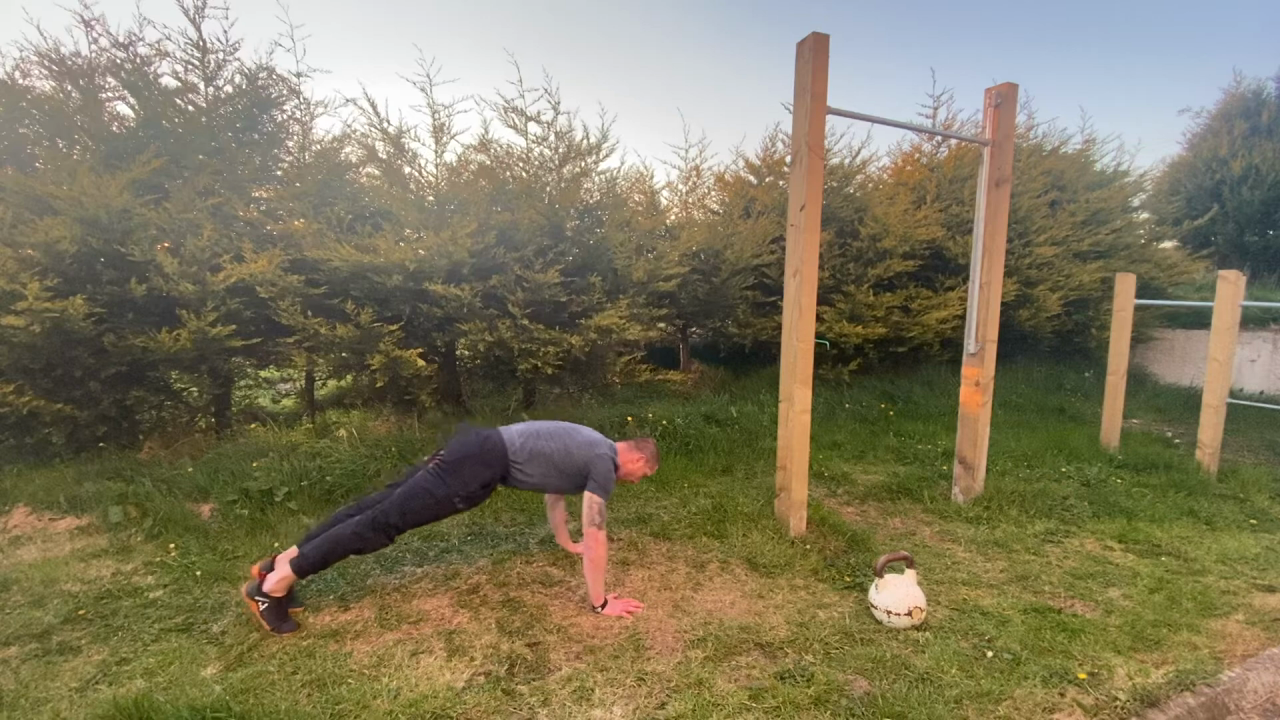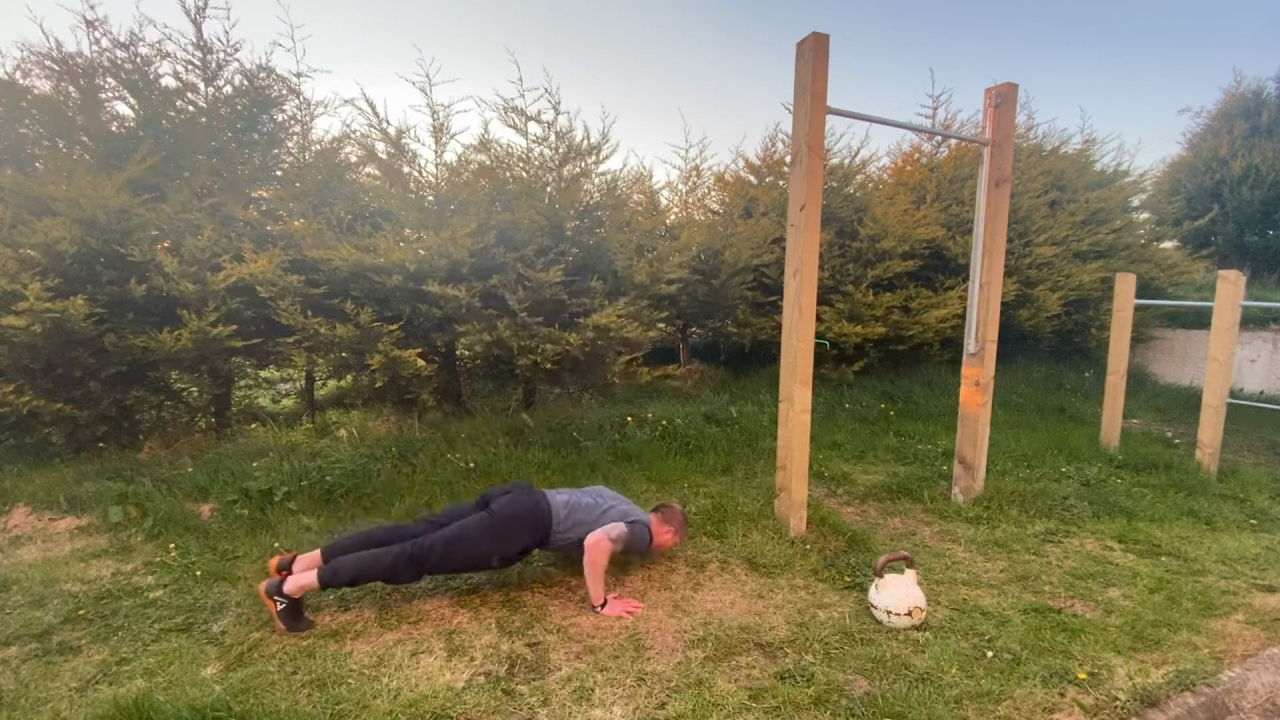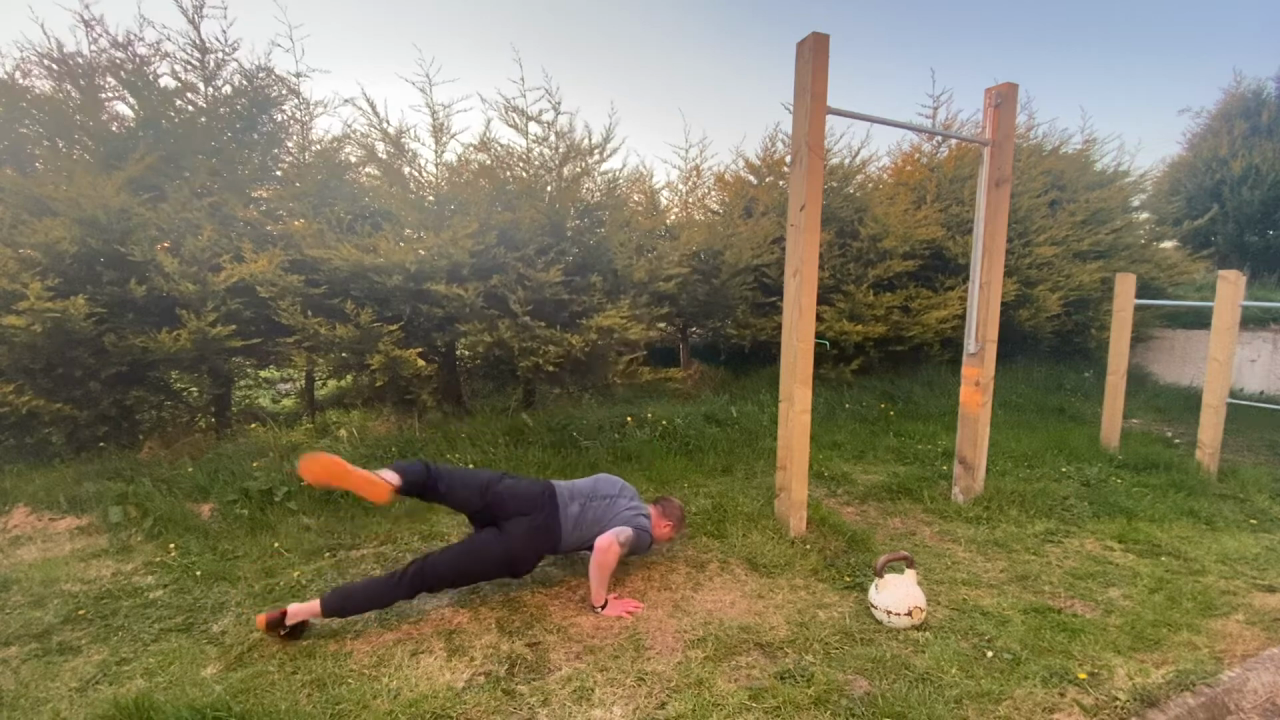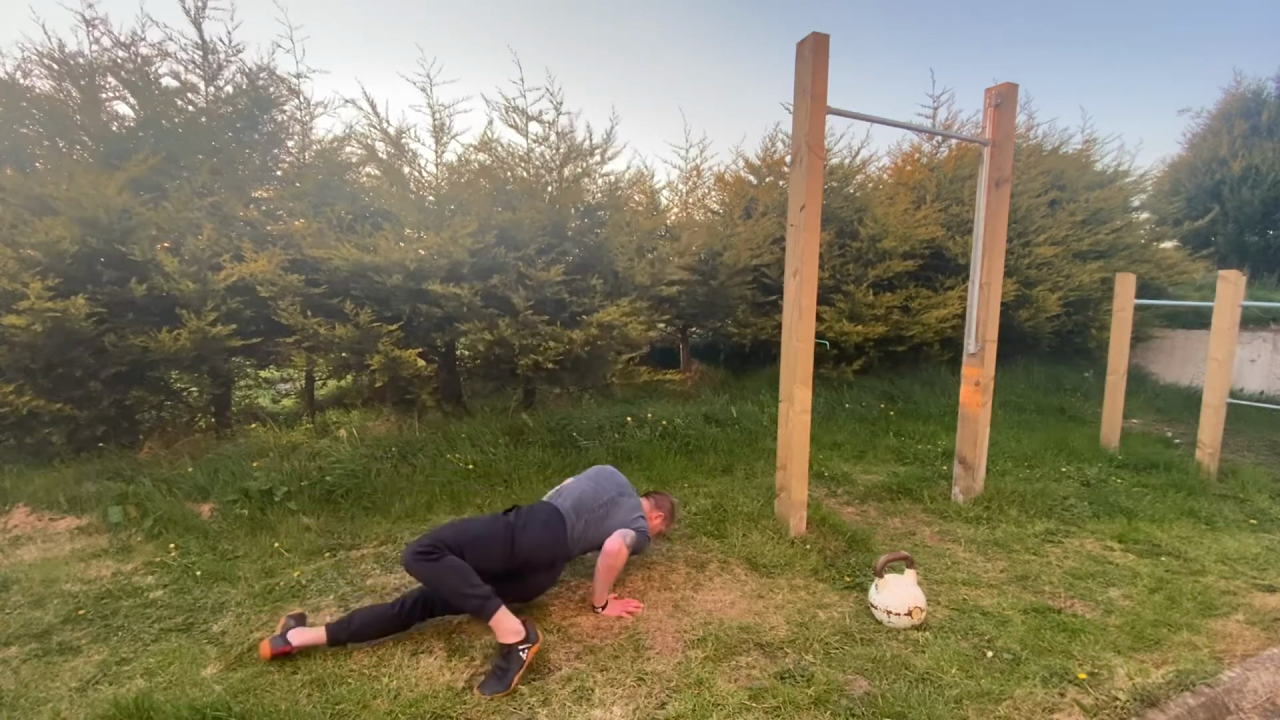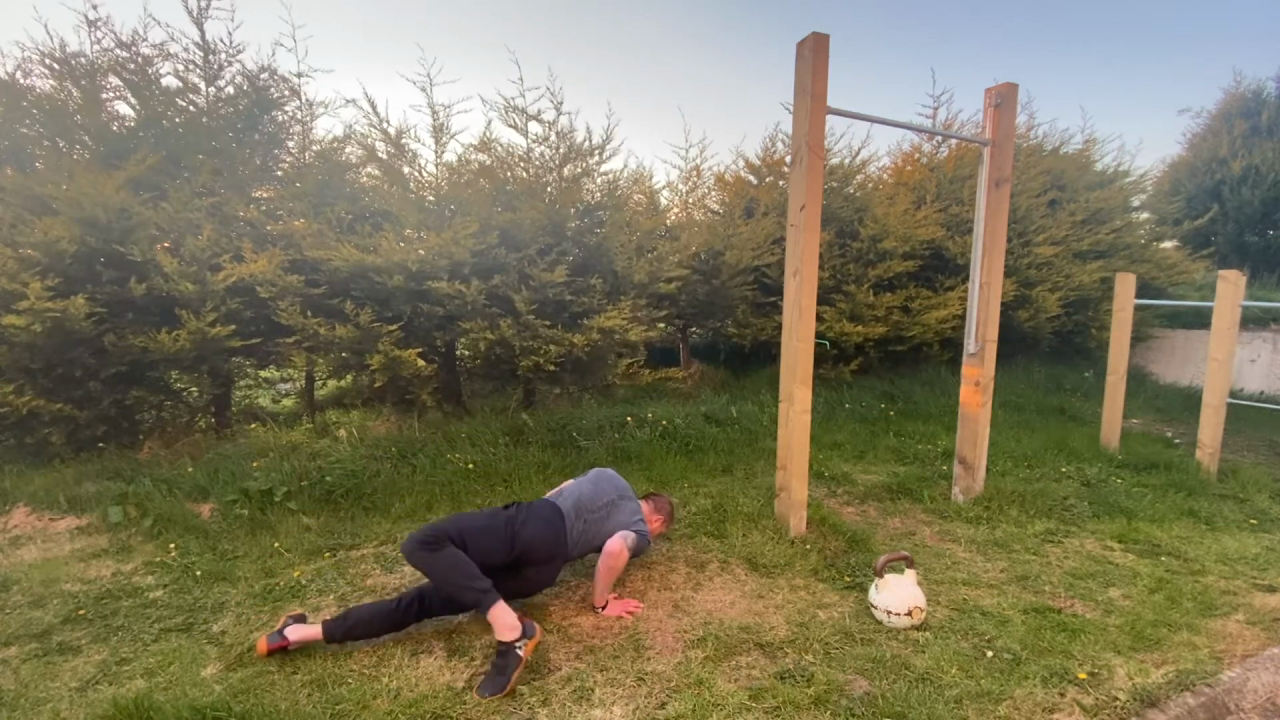
dt=0.5s
person 1, frame 1
left shoulder: (592, 447)
right shoulder: (605, 463)
left elbow: (555, 485)
right elbow: (595, 534)
left wrist: (564, 541)
right wrist: (600, 602)
left hip: (478, 442)
right hip: (481, 464)
left knee: (379, 503)
right knee: (385, 520)
left ankle: (278, 562)
right ankle: (272, 586)
person 1, frame 2
left shoulder: (619, 502)
right shoulder: (640, 532)
right elbow: (597, 543)
left wrist: (570, 539)
right wrist: (600, 602)
left hip: (520, 496)
right hip: (522, 525)
left knee: (413, 532)
right knee: (417, 556)
left ankle: (298, 562)
right ankle: (290, 587)
person 1, frame 3
left shoulder: (620, 486)
right shoulder: (641, 533)
right elbow: (606, 546)
right wrist: (600, 603)
left hip: (531, 494)
right hip: (526, 540)
right knee: (421, 574)
left ankle: (386, 479)
right ankle: (297, 612)
person 1, frame 4
left shoulder: (607, 472)
right shoulder: (640, 531)
right elbow: (614, 548)
right wrist: (601, 603)
left hip: (535, 524)
right hip: (542, 571)
person 1, frame 5
left shoulder: (609, 474)
right shoulder: (641, 534)
right elbow: (615, 549)
right wrist: (602, 603)
left hip: (535, 520)
right hip: (543, 565)
